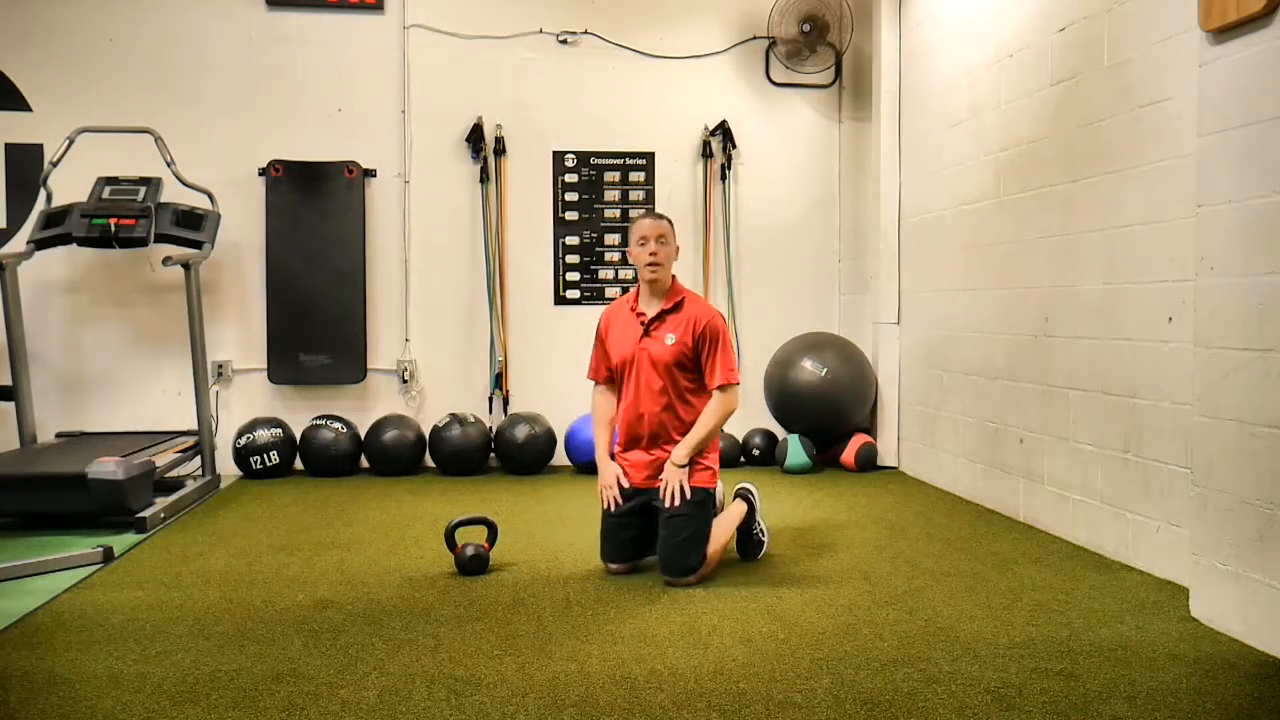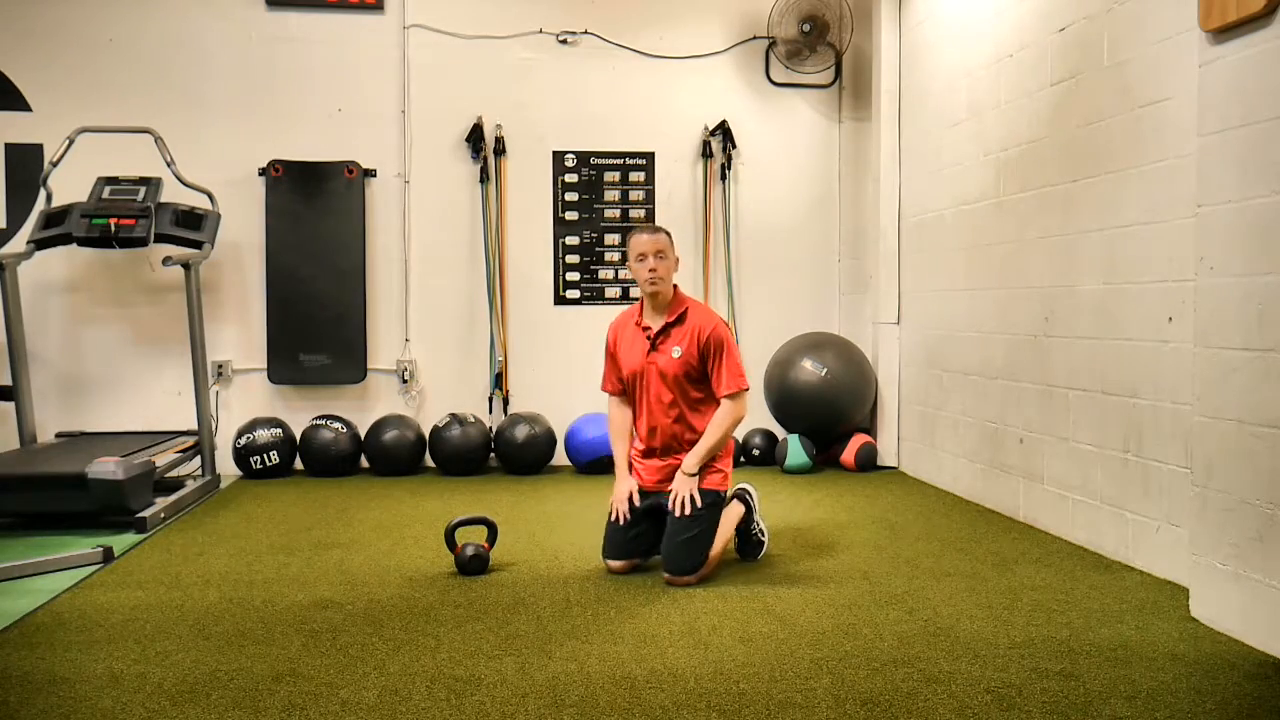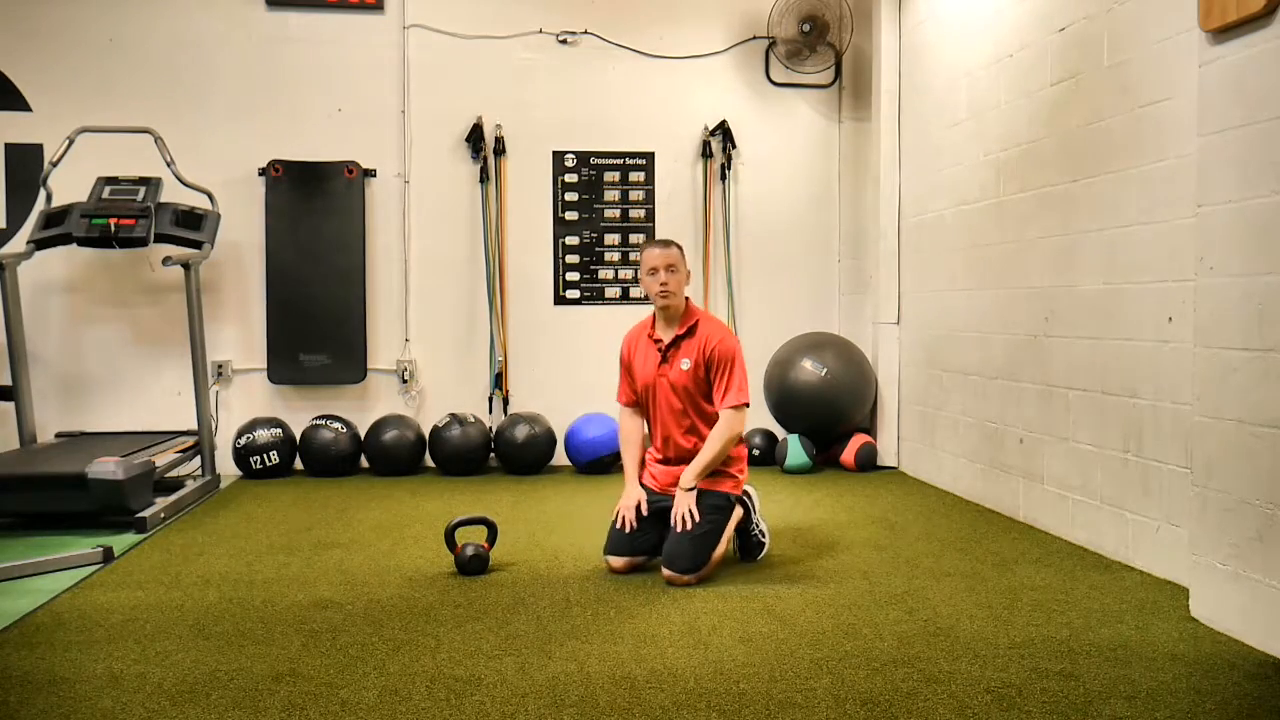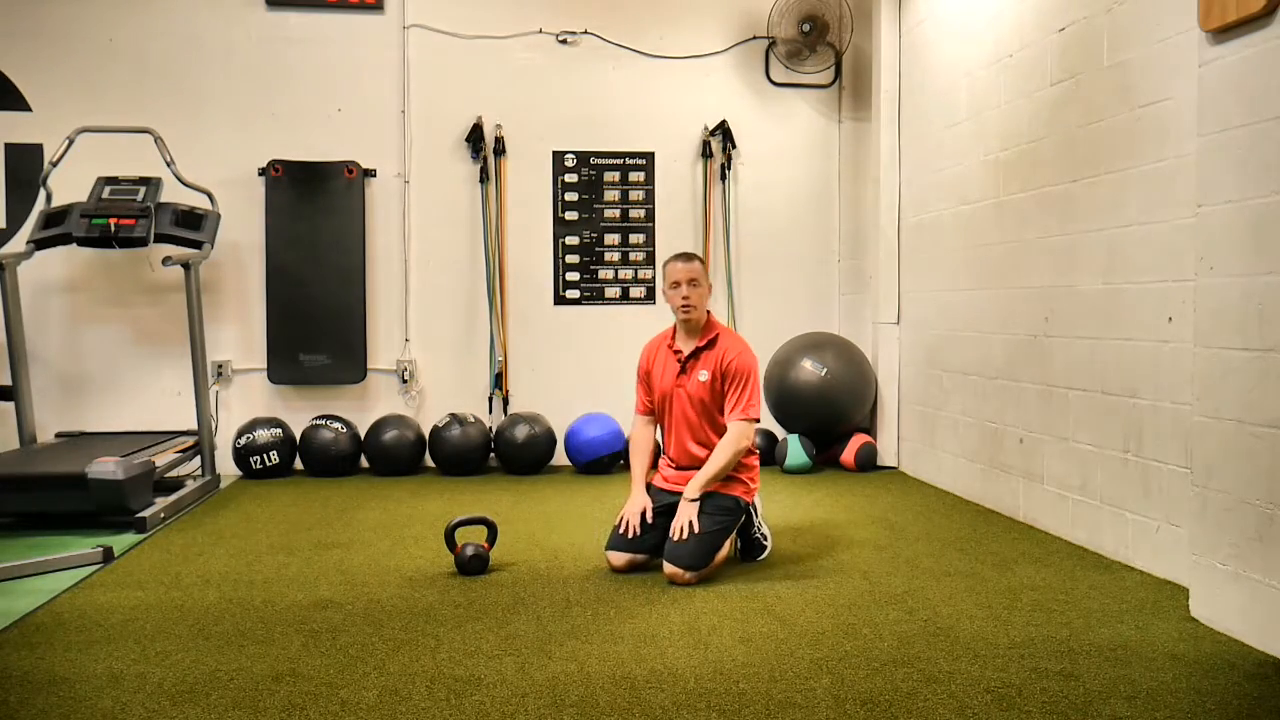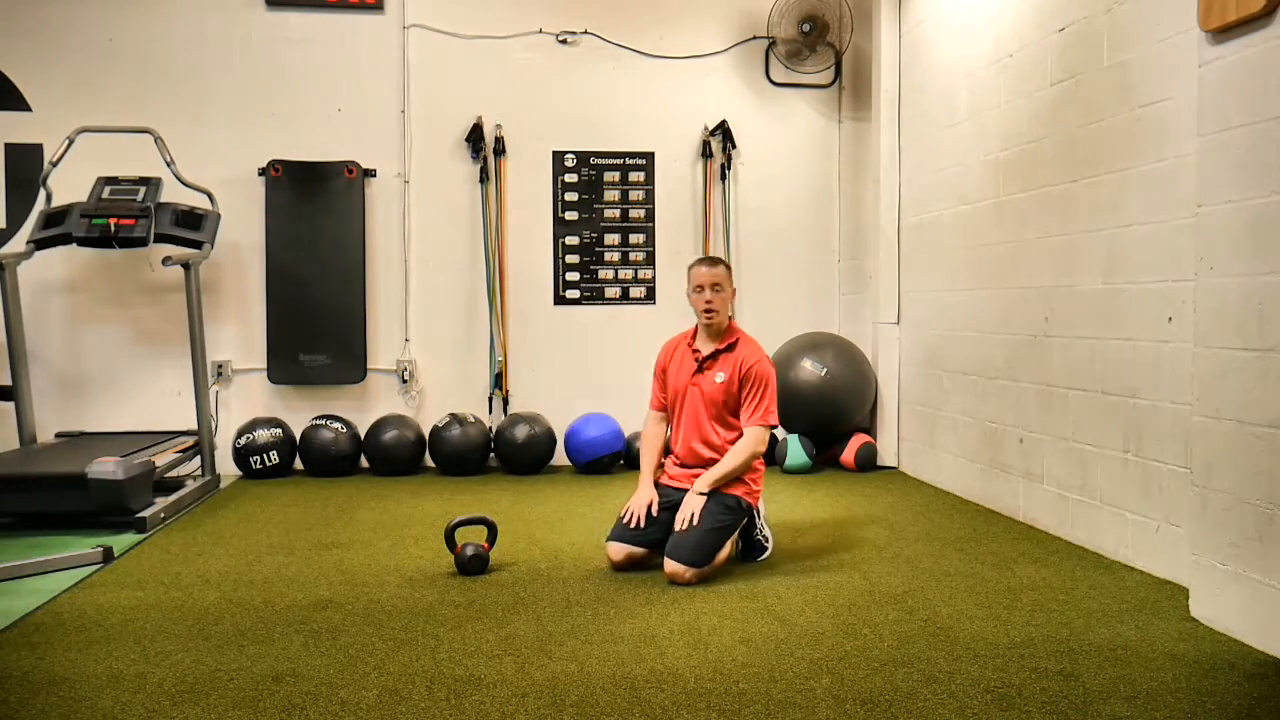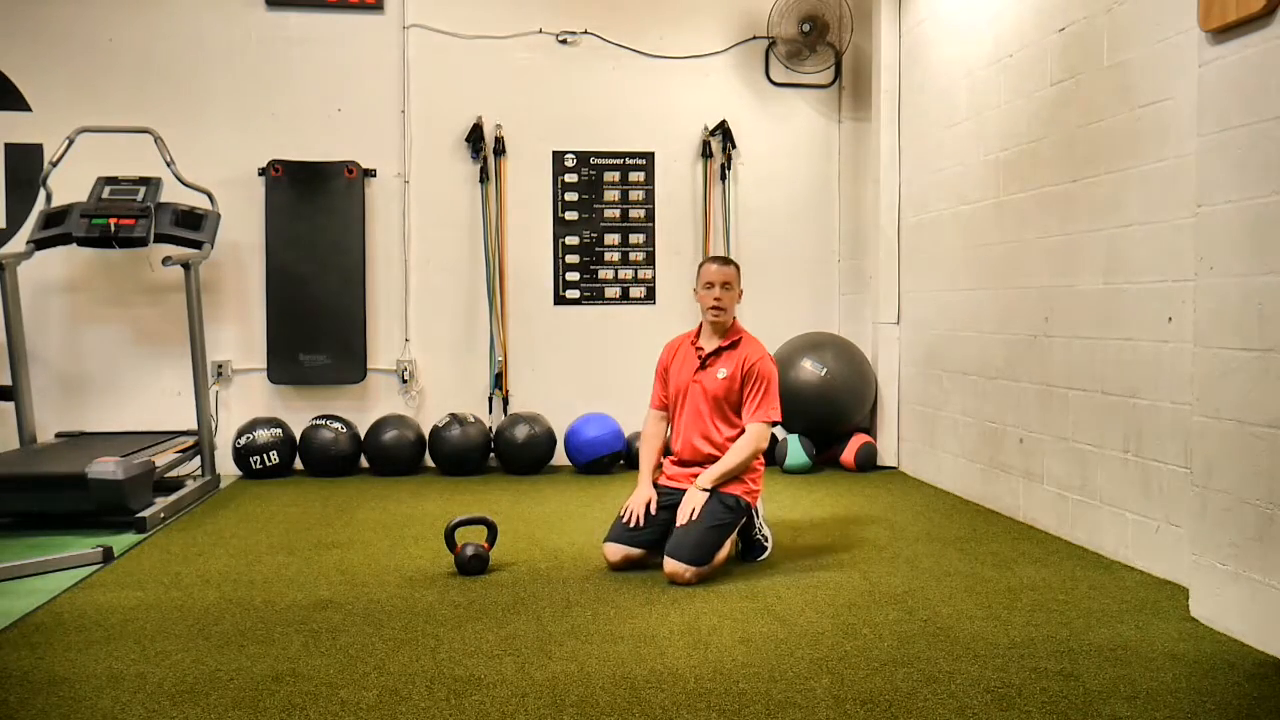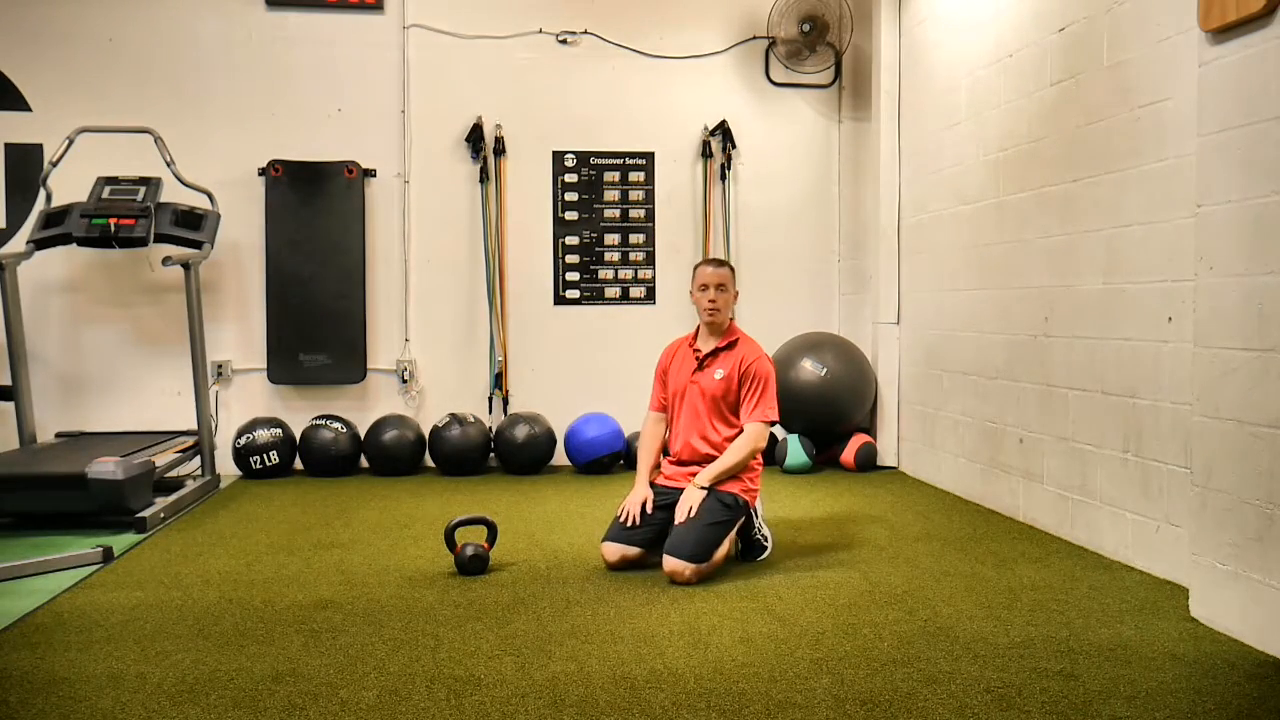
dt=0.2s
person 1, frame 1
left shoulder: (703, 318)
right shoulder: (612, 317)
left elbow: (726, 398)
right elbow: (604, 389)
left wrist: (679, 458)
right wrist: (603, 457)
left hip: (686, 467)
right hip: (629, 469)
left knee: (680, 574)
right knee: (617, 563)
left ankle: (741, 510)
right ankle: (702, 511)
person 1, frame 2
left shoulder: (707, 326)
right shoulder: (619, 330)
left elbow: (734, 407)
right elbow: (619, 402)
left wrist: (690, 467)
right wrist: (622, 472)
left hip: (701, 469)
right hip: (644, 472)
left knee: (680, 573)
right knee: (618, 562)
left ankle: (738, 509)
right ankle: (677, 525)
person 1, frame 3
left shoulder: (717, 339)
right shoulder: (633, 342)
left elbow: (732, 423)
right elbow: (631, 414)
left wrist: (689, 482)
right wrist: (631, 482)
left hip: (713, 475)
right hip: (658, 476)
left knee: (679, 572)
right knee: (618, 560)
left ankle: (738, 516)
right ankle: (678, 529)
person 1, frame 4
left shoulder: (735, 353)
right shoulder: (652, 352)
left elbow: (740, 437)
right elbow: (643, 423)
left wrist: (693, 493)
right wrist: (638, 490)
left hip: (724, 482)
right hip: (669, 480)
left knee: (680, 570)
right knee: (619, 557)
left ankle: (739, 523)
right ankle: (686, 532)
person 1, frame 5
left shoulder: (752, 360)
right shoulder: (671, 351)
left elbow: (755, 441)
right elbow: (656, 420)
left wrist: (702, 488)
right wrist: (646, 483)
left hip: (728, 484)
right hip: (675, 478)
left knee: (680, 569)
right knee: (619, 553)
left ankle: (740, 525)
right ankle: (690, 530)
person 1, frame 6
left shoulder: (755, 358)
right shoulder: (674, 350)
left elbow: (757, 439)
right elbow: (656, 419)
left wrist: (704, 484)
right wrist: (645, 482)
left hip: (727, 483)
right hip: (674, 479)
left knee: (680, 569)
right knee: (616, 553)
left ankle: (739, 527)
right ankle: (690, 531)
person 1, frame 7
left shoulder: (752, 358)
right shoulder: (673, 353)
left elbow: (755, 437)
right elbow: (656, 420)
left wrist: (702, 482)
right wrist: (641, 482)
left hip: (726, 482)
right hip: (672, 478)
left knee: (681, 568)
right knee: (615, 553)
left ankle: (739, 528)
right ankle: (689, 532)
